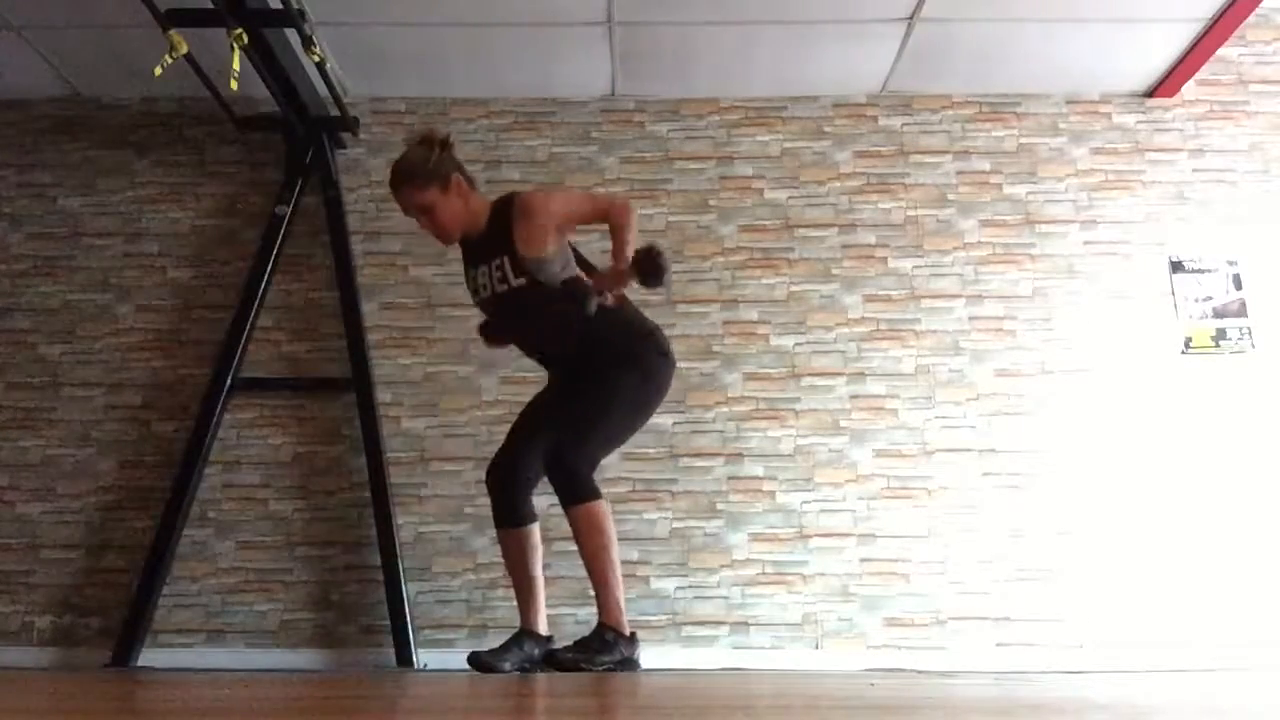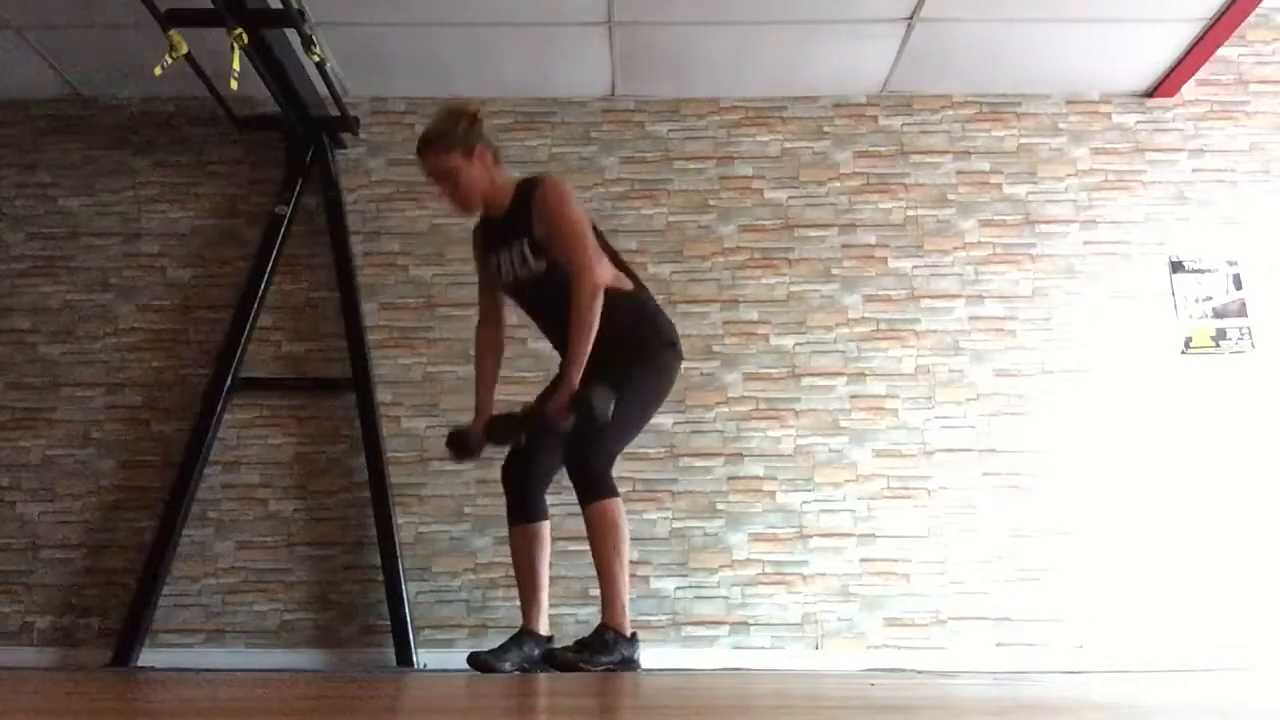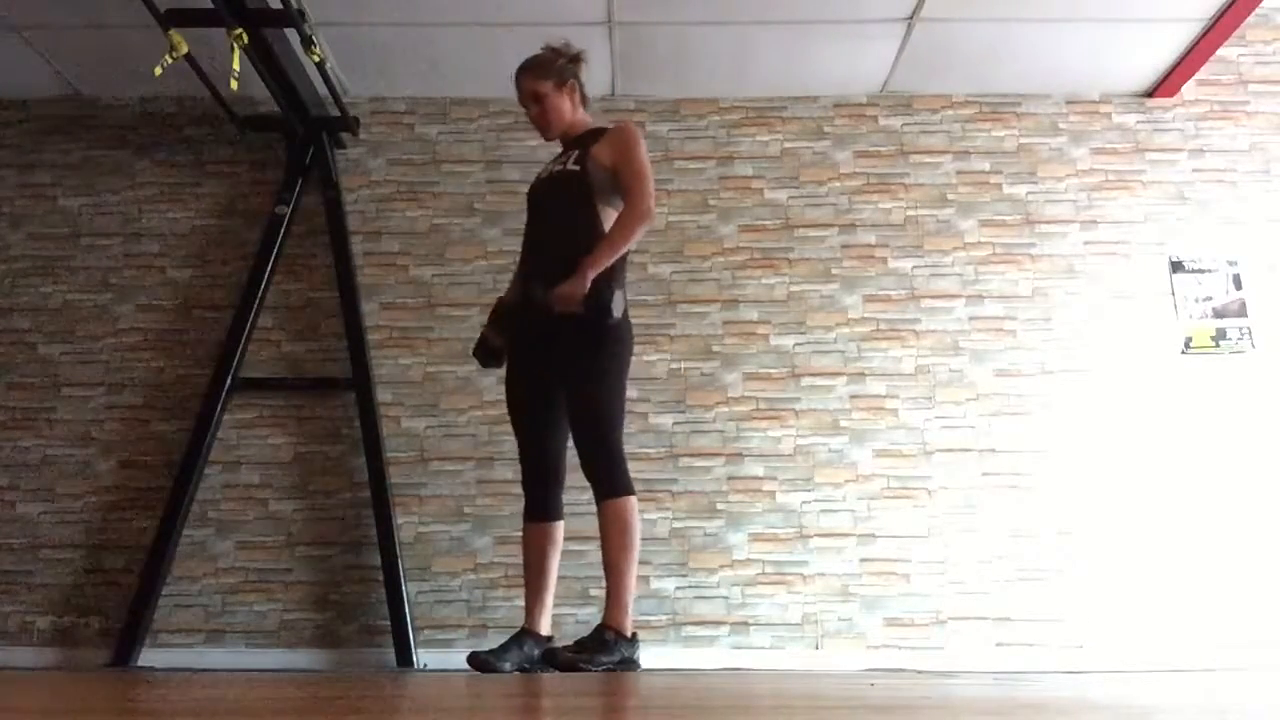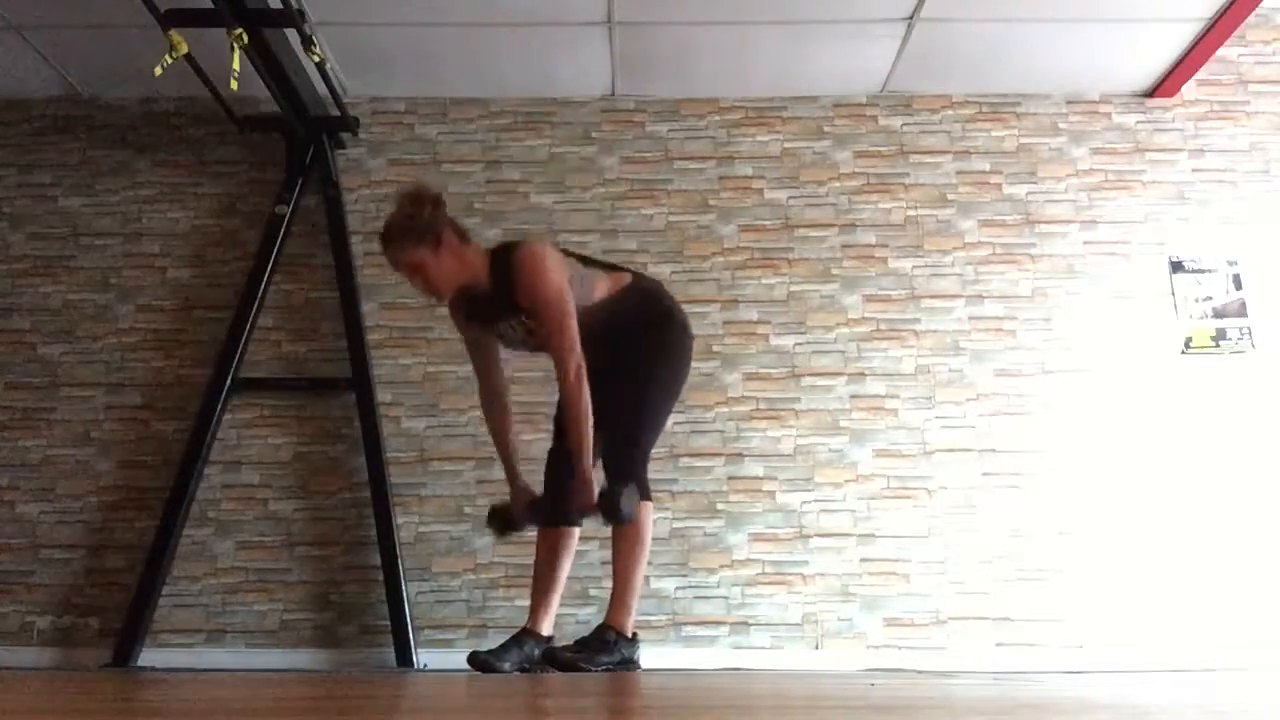
dt=0.5s
person 1, frame 1
left shoulder: (530, 211)
right shoulder: (471, 246)
left elbow: (619, 209)
left wrist: (619, 267)
right wrist: (495, 329)
left hip: (631, 358)
right hip: (576, 372)
left knee: (567, 460)
right knee: (507, 475)
left ankle: (616, 636)
right ankle: (533, 635)
person 1, frame 2
left shoulder: (548, 198)
right shoulder: (485, 238)
left elbow: (589, 287)
right elbow: (489, 327)
left wrist: (572, 384)
right wrist: (482, 411)
left hip: (639, 345)
right hip: (582, 363)
left knee: (586, 457)
right knee: (521, 475)
left ankle: (619, 635)
right ankle: (534, 635)
person 1, frame 3
left shoulder: (618, 139)
right shoulder: (556, 165)
left elbow: (640, 207)
left wrist: (585, 275)
right wrist: (505, 307)
left hip: (590, 318)
right hip: (535, 325)
left knee: (602, 459)
right knee: (539, 478)
left ankle: (618, 634)
right ankle: (535, 635)
person 1, frame 4
left shoulder: (527, 263)
right shoulder: (466, 304)
left elbow: (573, 370)
right elbow: (493, 396)
left wrist: (586, 470)
right wrist: (516, 483)
left hip: (654, 331)
right hip: (608, 348)
left knee: (623, 454)
right knee: (560, 472)
left ankle: (619, 635)
right ankle: (536, 635)
